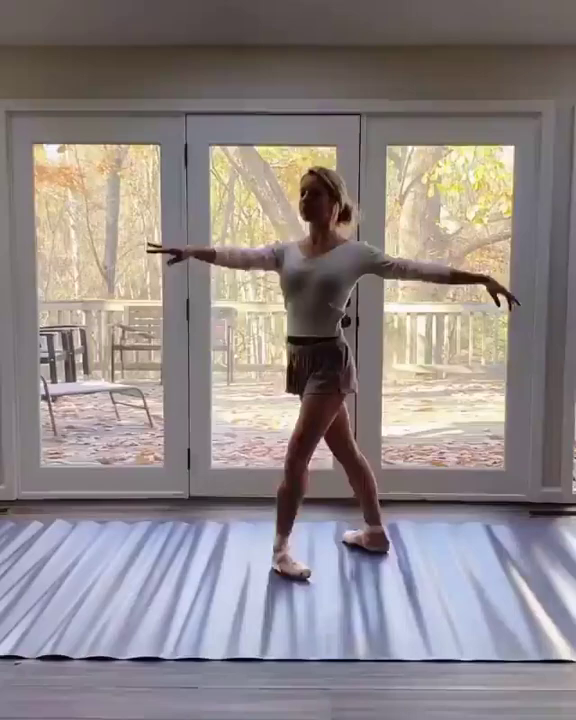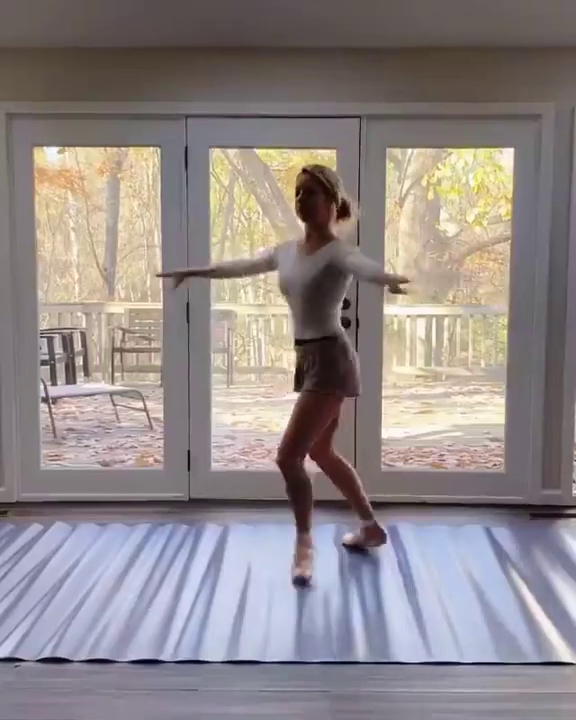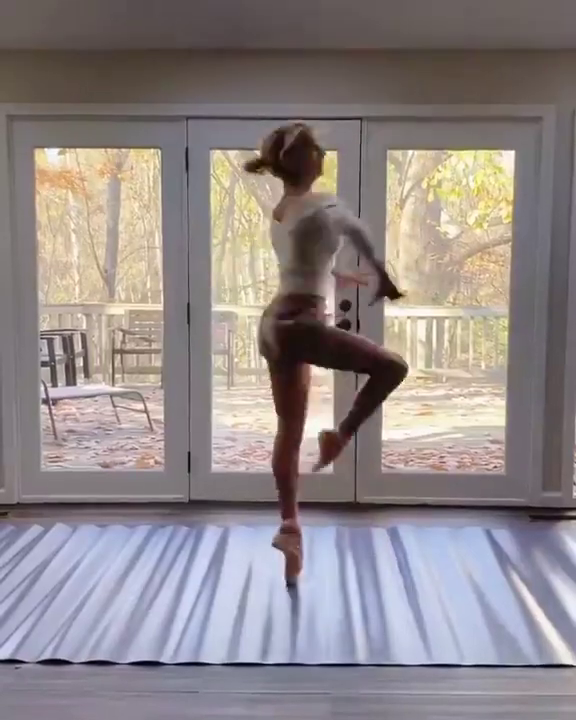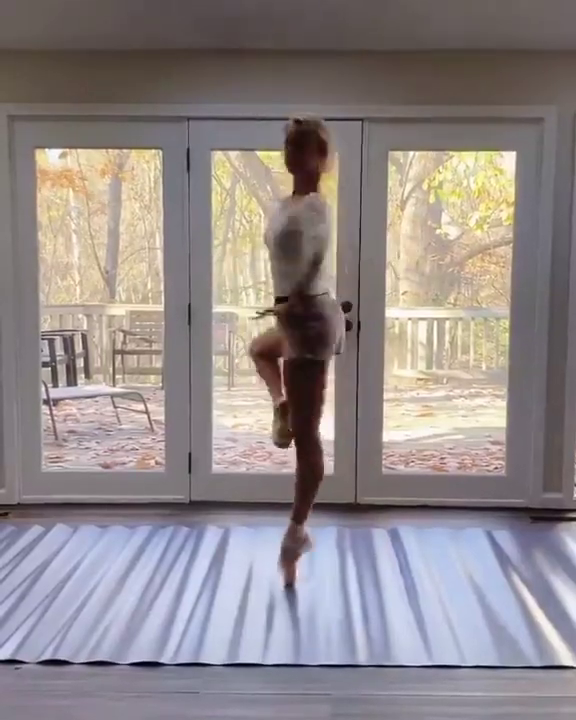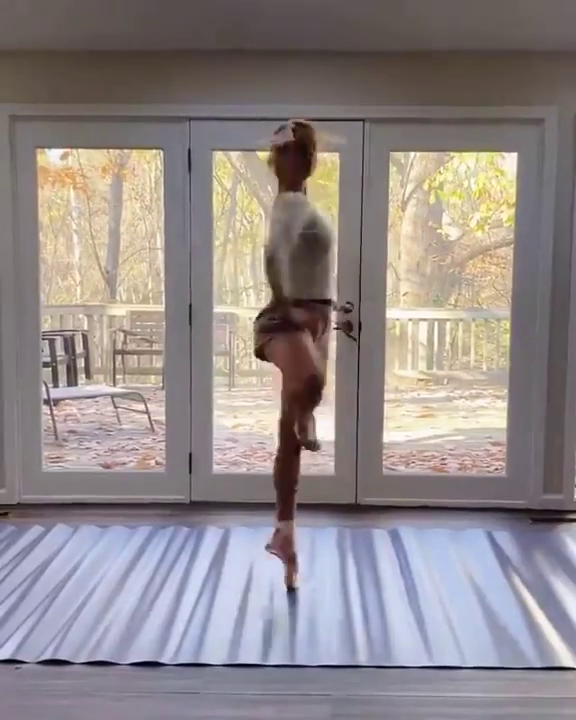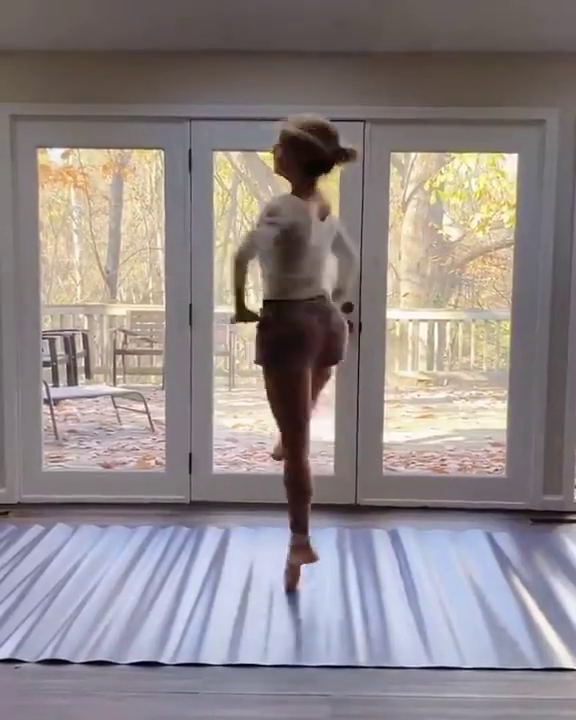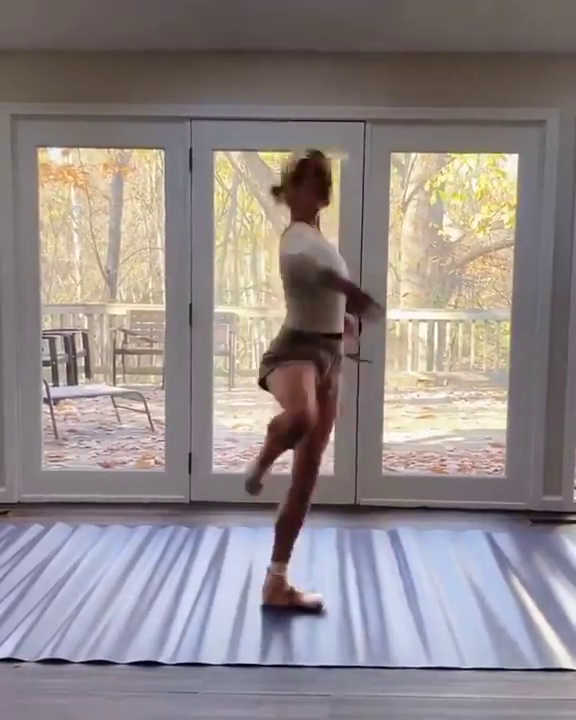
dt=0.3s
person 1, frame 1
left shoulder: (356, 253)
right shoulder: (287, 251)
left elbow: (418, 269)
right elbow: (240, 257)
left wrist: (483, 278)
right wrist: (188, 251)
left hip: (329, 359)
right hip: (300, 358)
left knee: (296, 457)
right knee: (346, 450)
left ankle: (281, 547)
right ankle: (375, 530)
person 1, frame 2
left shoulder: (340, 252)
right shoulder: (289, 251)
left elbow: (367, 268)
right elbow: (247, 265)
left wrist: (390, 279)
right wrist: (194, 272)
left hip: (331, 359)
right hip: (311, 358)
left knee: (289, 455)
right knee: (321, 452)
left ankle: (304, 545)
right ankle: (370, 526)
person 1, frame 3
left shoulder: (283, 209)
right shoulder: (317, 204)
right elbow: (356, 231)
left wrist: (344, 276)
right wrist: (383, 279)
left hip: (283, 320)
right hip: (296, 321)
left knee: (288, 433)
right knee: (391, 368)
left ankle: (289, 526)
right ankle: (337, 436)
person 1, frame 4
left shoulder: (314, 205)
right shoulder: (290, 205)
left elbow: (318, 245)
left wrist: (295, 300)
left hip: (309, 320)
right hip: (298, 317)
left knee: (307, 435)
left ankle: (296, 531)
right ankle: (286, 412)
person 1, frame 5
left shoulder: (298, 205)
right shoulder: (292, 204)
right elbow: (276, 251)
right wrist: (287, 307)
left hip: (311, 320)
right hip: (288, 322)
left knee: (293, 431)
left ankle: (284, 531)
person 1, frame 6
left shoulder: (280, 210)
right shoulder: (324, 209)
left elbow: (243, 255)
right elbow: (349, 256)
left wrist: (243, 307)
left hip: (287, 326)
right hip: (324, 320)
left knee: (296, 447)
left ankle: (300, 544)
person 1, frame 7
left shoulder: (318, 238)
right shoulder: (298, 235)
right elbow: (311, 262)
left wrist: (339, 309)
right wrist: (349, 288)
left hip: (325, 356)
right hip: (296, 352)
left knee: (305, 479)
right knee: (303, 419)
left ankle: (277, 580)
right ankle: (264, 460)
